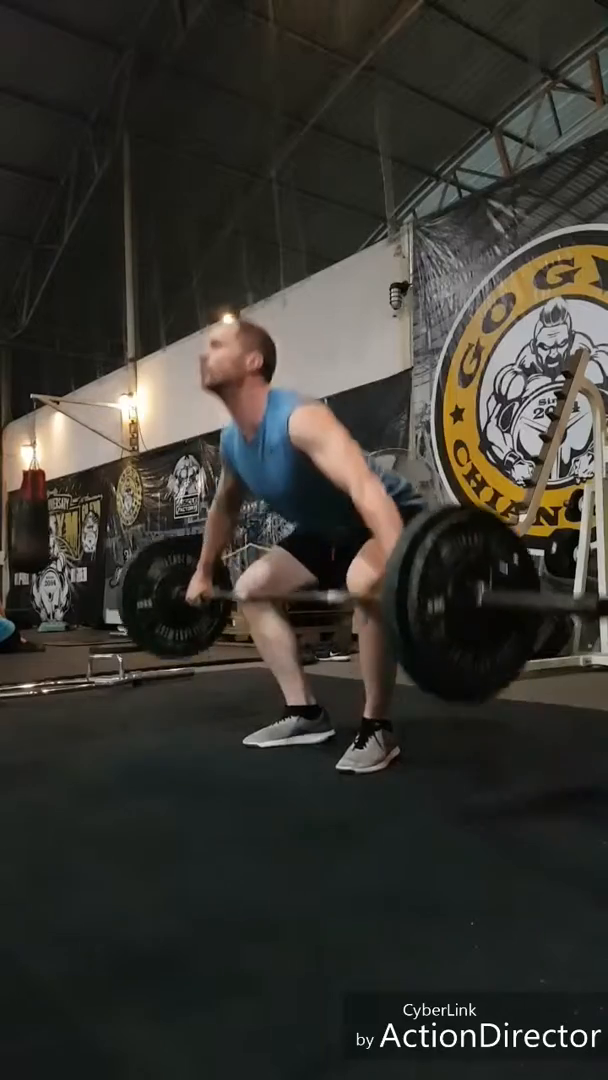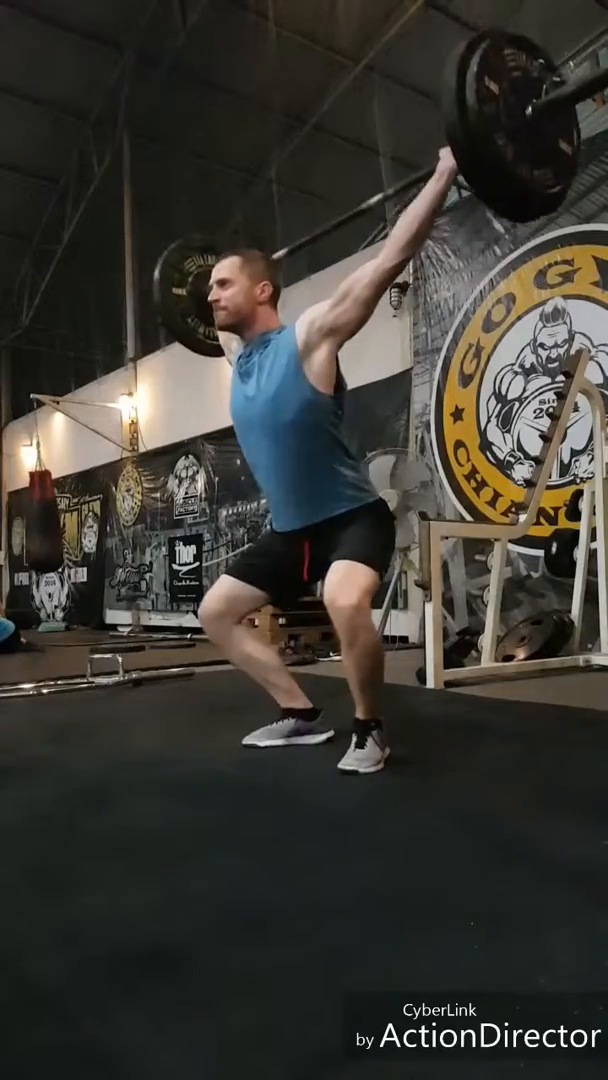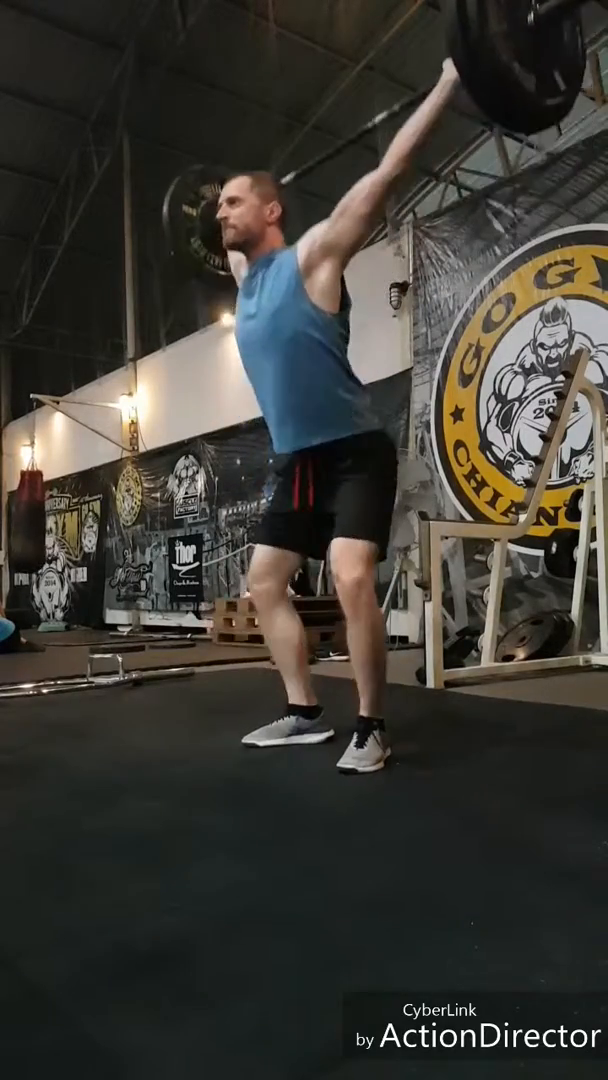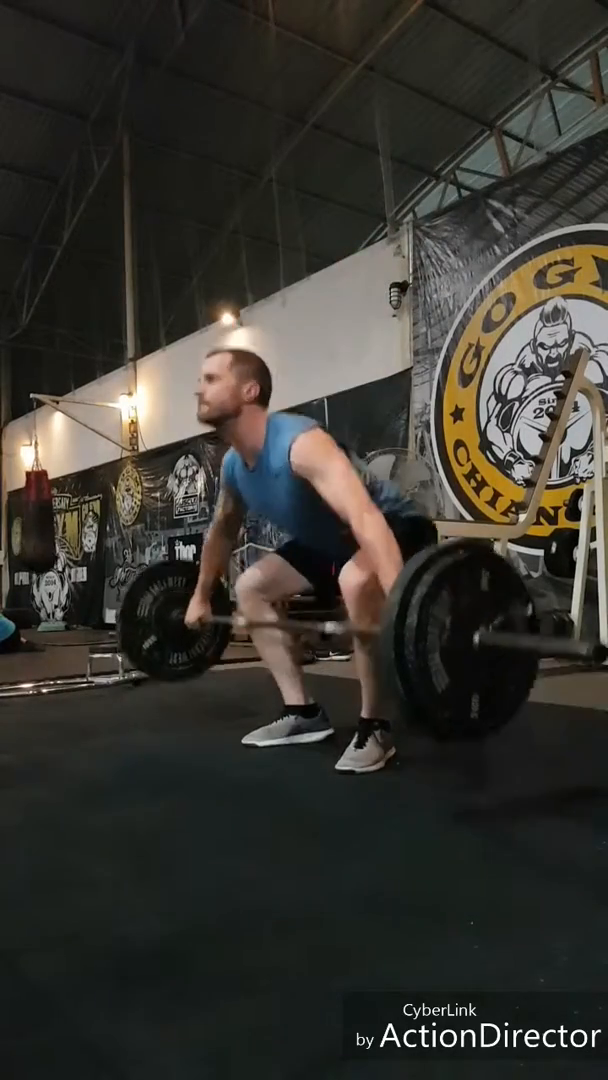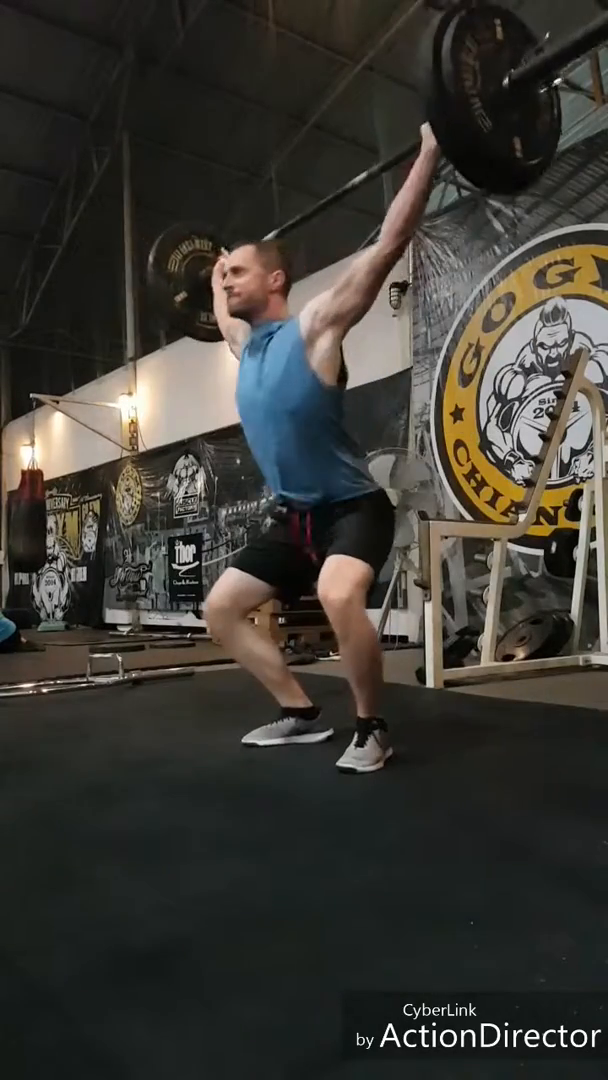
dt=1s
person 1, frame 1
left shoulder: (299, 419)
right shoulder: (231, 440)
left elbow: (367, 491)
right elbow: (224, 508)
right wrist: (203, 573)
left hip: (389, 523)
right hip: (328, 529)
left knee: (365, 581)
right knee: (251, 588)
left ankle: (377, 728)
right ankle: (305, 713)
person 1, frame 2
left shoulder: (309, 336)
right shoulder: (242, 356)
left elbow: (390, 258)
right elbow: (221, 325)
left wrist: (445, 172)
left hip: (351, 517)
right hip: (290, 529)
left knee: (346, 602)
right knee: (215, 611)
left ankle: (369, 729)
right ankle: (302, 715)
person 1, frame 3
left shoulder: (311, 257)
right shoulder: (248, 277)
left elbow: (385, 174)
left wrist: (447, 86)
left hip: (354, 452)
right hip: (295, 461)
left knee: (351, 580)
right knee: (264, 587)
left ankle: (370, 728)
right ankle: (303, 712)
person 1, frame 4
left shoulder: (300, 444)
right shoulder: (233, 465)
left elbow: (366, 521)
right elbow: (221, 532)
right wrist: (201, 597)
left hip: (394, 531)
left knee: (357, 582)
right knee: (250, 586)
left ankle: (375, 728)
right ankle: (303, 711)
person 1, frame 5
left shoulder: (313, 327)
right shoulder: (250, 346)
left elbow: (386, 246)
right elbow: (224, 319)
left wrist: (429, 152)
right wrist: (212, 279)
left hip: (352, 506)
right hip: (295, 515)
left knee: (338, 597)
right knee: (220, 608)
left ankle: (371, 727)
right ankle: (301, 713)
